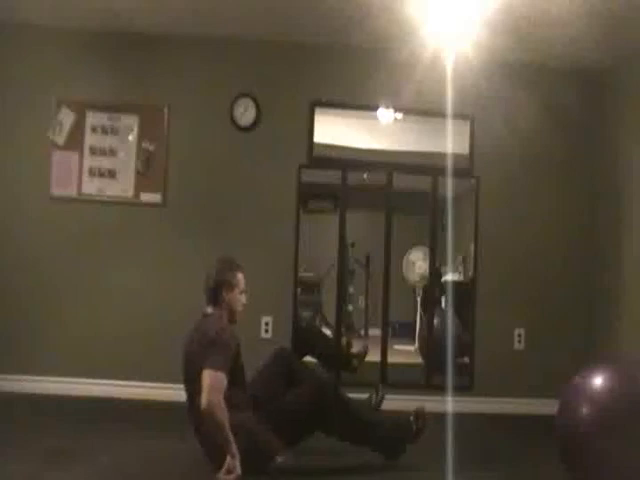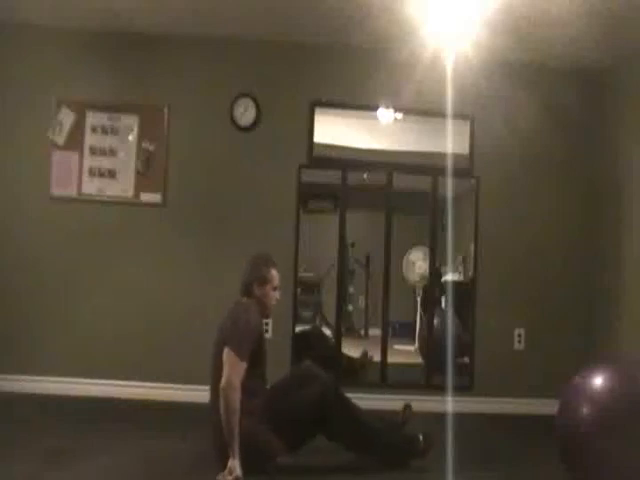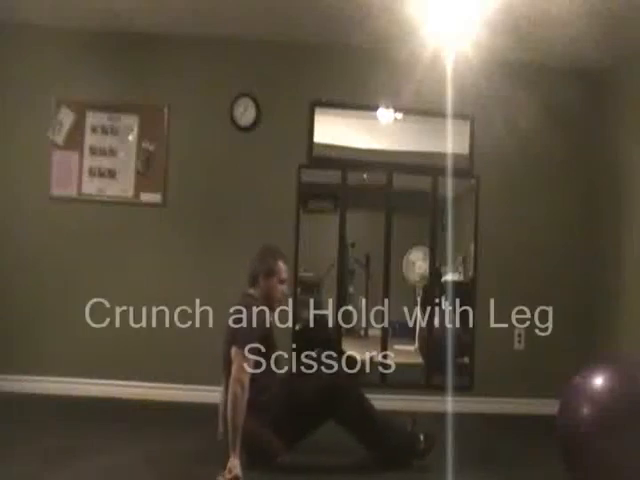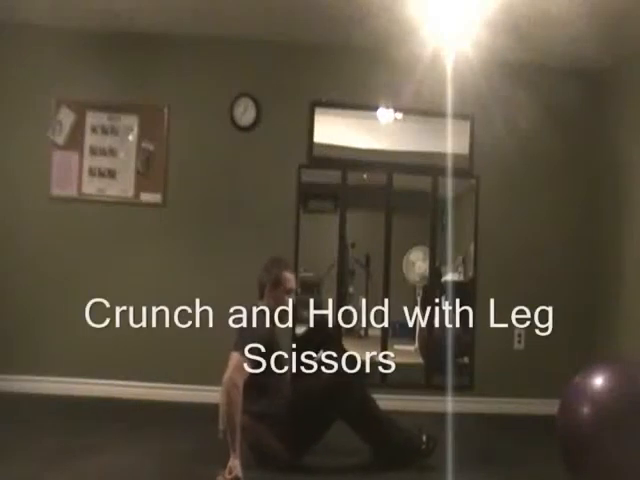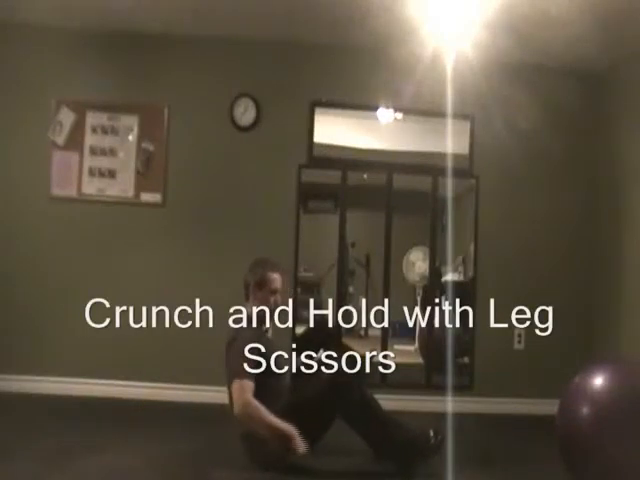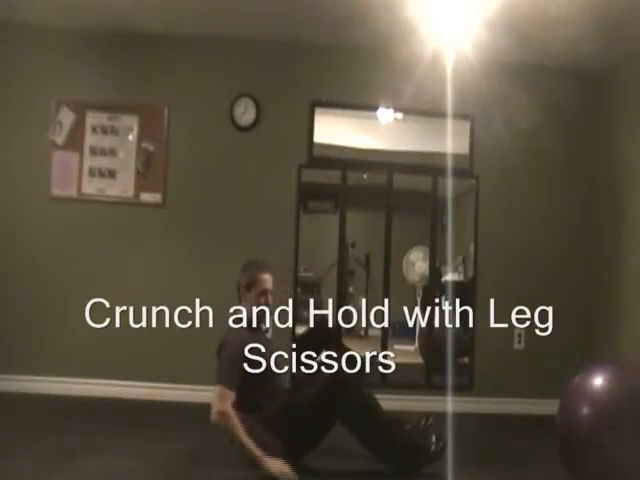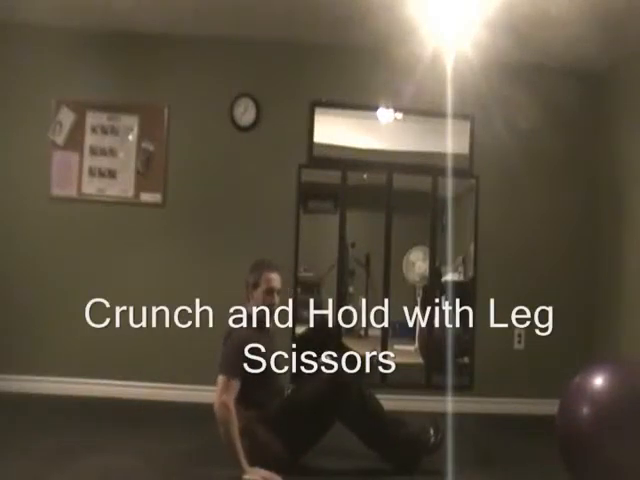
dt=0.4s
person 1, frame 1
left shoulder: (204, 328)
right shoulder: (221, 335)
right elbow: (210, 401)
right wrist: (232, 453)
right hip: (245, 443)
left knee: (284, 360)
right knee: (321, 393)
left ankle: (356, 416)
right ankle: (392, 437)
person 1, frame 2
left shoulder: (242, 314)
right shoulder: (247, 321)
right elbow: (229, 385)
right wrist: (234, 456)
right hip: (250, 439)
left knee: (308, 376)
right knee: (326, 396)
left ankle: (380, 434)
right ankle: (396, 447)
person 1, frame 3
left shoulder: (251, 311)
right shoulder: (253, 317)
right elbow: (239, 382)
right wrist: (235, 456)
left hip: (265, 411)
right hip: (262, 430)
right knee: (336, 385)
right ankle: (398, 446)
person 1, frame 4
left shoulder: (260, 323)
right shoulder: (258, 329)
right elbow: (232, 383)
right wrist: (235, 456)
left hip: (277, 421)
right hip: (275, 440)
right knee: (341, 381)
right ankle: (398, 447)
person 1, frame 5
left shoulder: (255, 330)
right shoulder: (246, 338)
right elbow: (242, 405)
right wrist: (291, 433)
right hip: (275, 439)
right knee: (340, 380)
right ankle: (403, 447)
person 1, frame 6
left shoulder: (255, 331)
right shoulder: (237, 343)
right elbow: (220, 411)
right wrist: (262, 459)
left hip: (279, 422)
right hip: (270, 440)
right knee: (339, 381)
right ankle: (405, 451)
person 1, frame 7
left shoulder: (262, 331)
right shoulder: (241, 338)
right elbow: (223, 403)
left hip: (278, 423)
right hip: (270, 445)
right knee: (338, 381)
right ankle: (405, 448)
